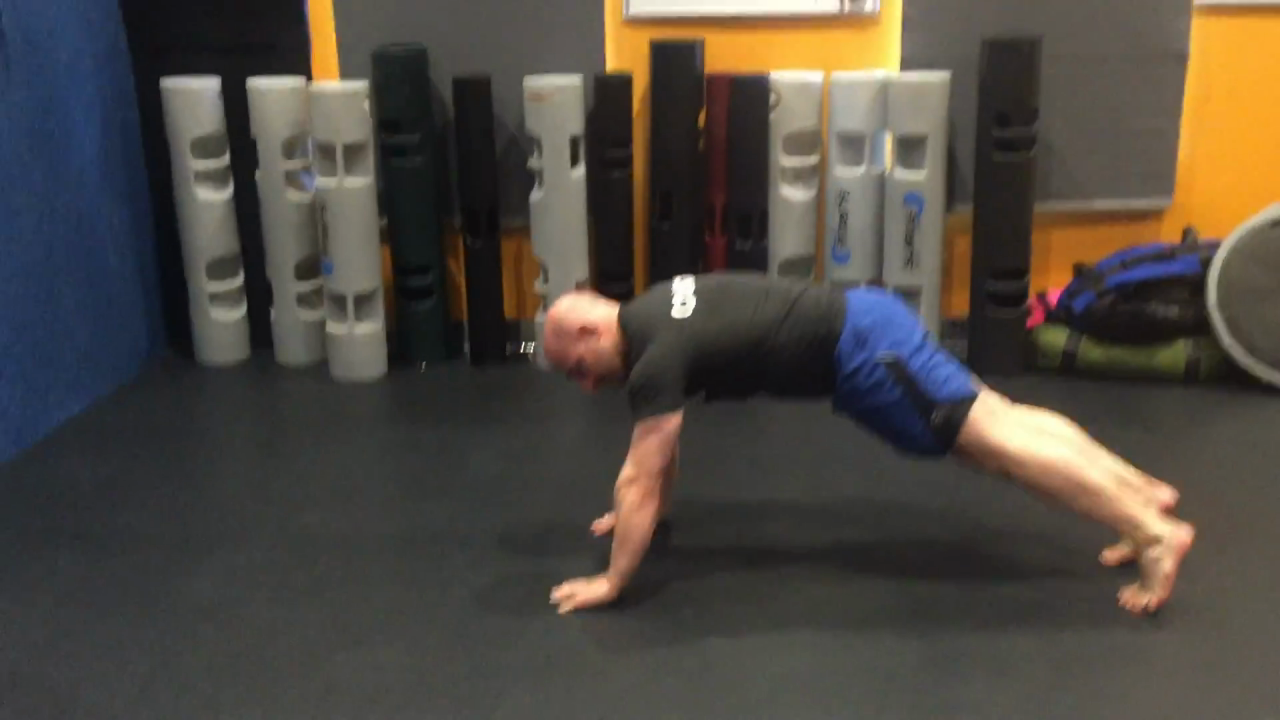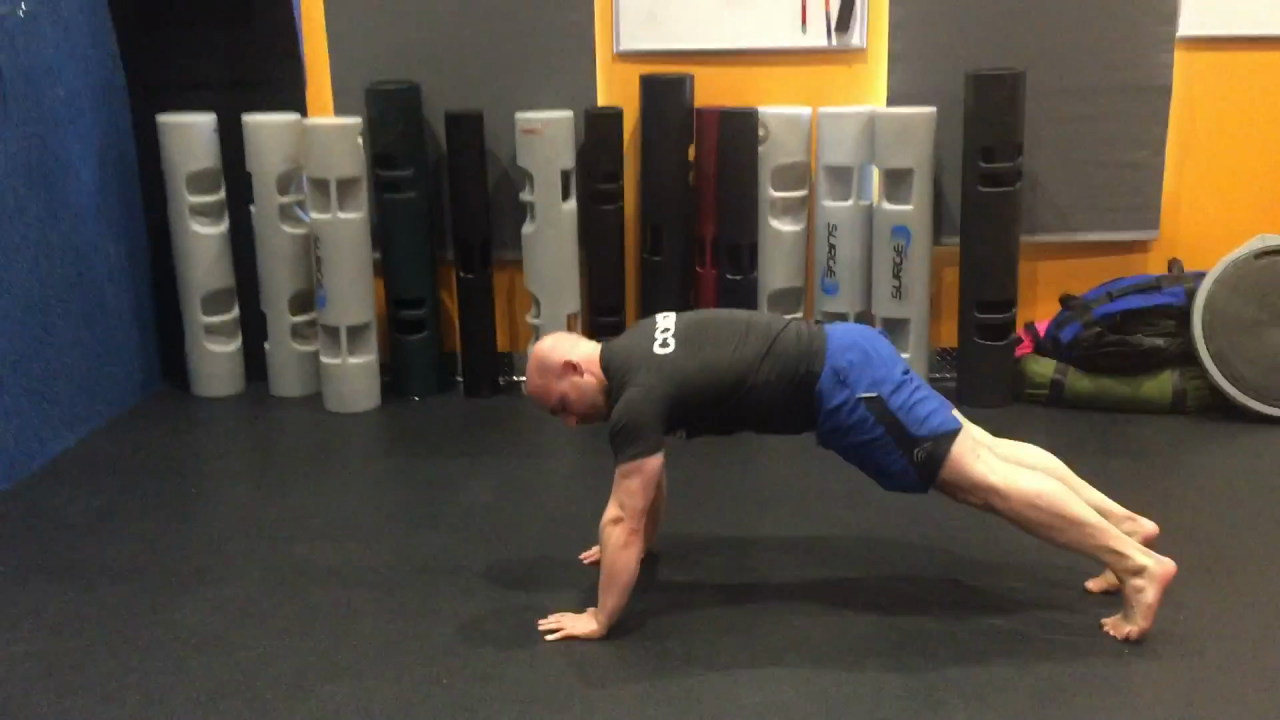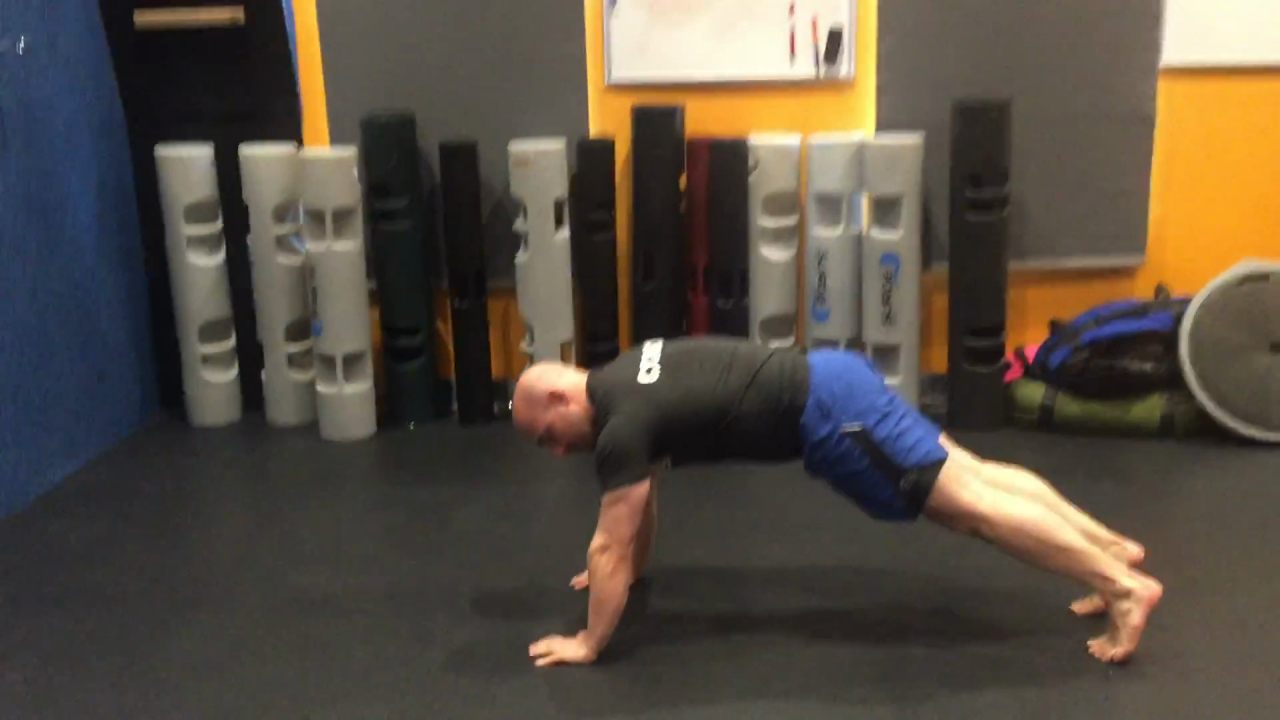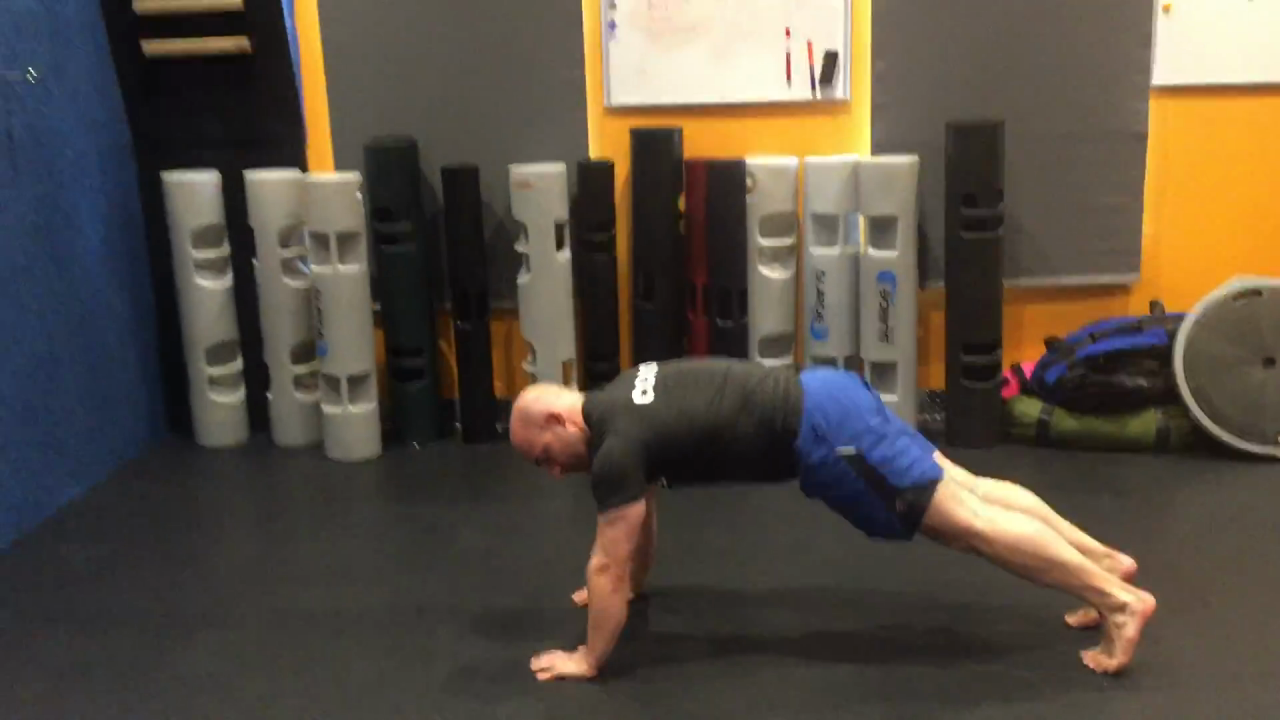
dt=0.1s
person 1, frame 1
left shoulder: (656, 353)
right shoulder: (649, 315)
left elbow: (639, 475)
right elbow: (662, 439)
left wrist: (611, 583)
right wrist: (645, 511)
left hip: (860, 347)
right hip: (860, 322)
left knee: (994, 439)
right knee: (997, 414)
left ankle: (1155, 537)
right ankle: (1145, 495)
person 1, frame 2
left shoulder: (636, 393)
right shoulder: (631, 352)
left elbow: (623, 514)
right elbow: (649, 476)
left wrist: (599, 619)
right wrist: (636, 543)
left hip: (841, 385)
right hip: (843, 354)
left knee: (977, 474)
right knee: (981, 448)
left ankle: (1136, 566)
right ankle: (1128, 525)
person 1, frame 3
left shoulder: (621, 424)
right shoulder: (622, 383)
left elbow: (611, 544)
right elbow: (642, 494)
left wrist: (589, 643)
right wrist: (631, 568)
left hip: (827, 410)
right hip: (829, 377)
left knee: (968, 503)
right knee: (966, 471)
left ankle: (1125, 587)
right ankle: (1112, 547)
person 1, frame 4
left shoulder: (616, 445)
right shoulder: (619, 404)
left elbow: (608, 563)
right elbow: (642, 513)
left wrist: (588, 659)
right wrist: (632, 584)
left hip: (821, 433)
right hip: (823, 394)
left knee: (963, 520)
right knee: (962, 486)
left ankle: (1119, 600)
right ankle: (1106, 561)
